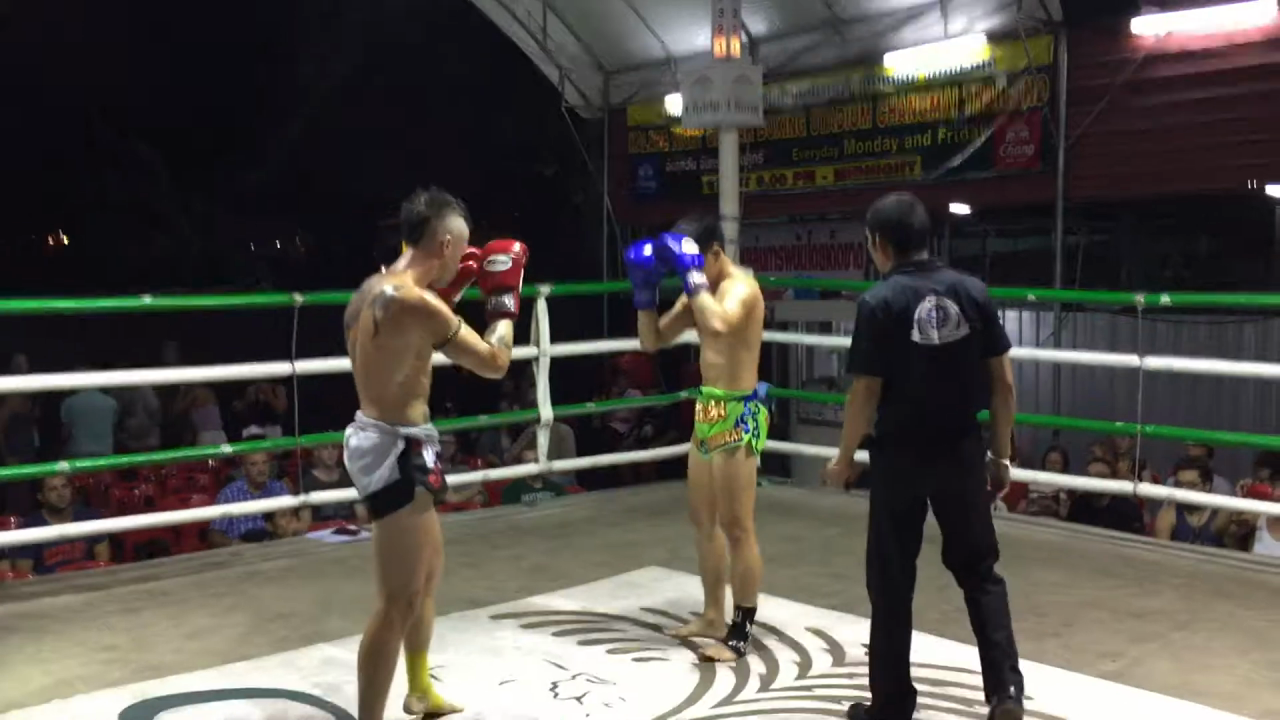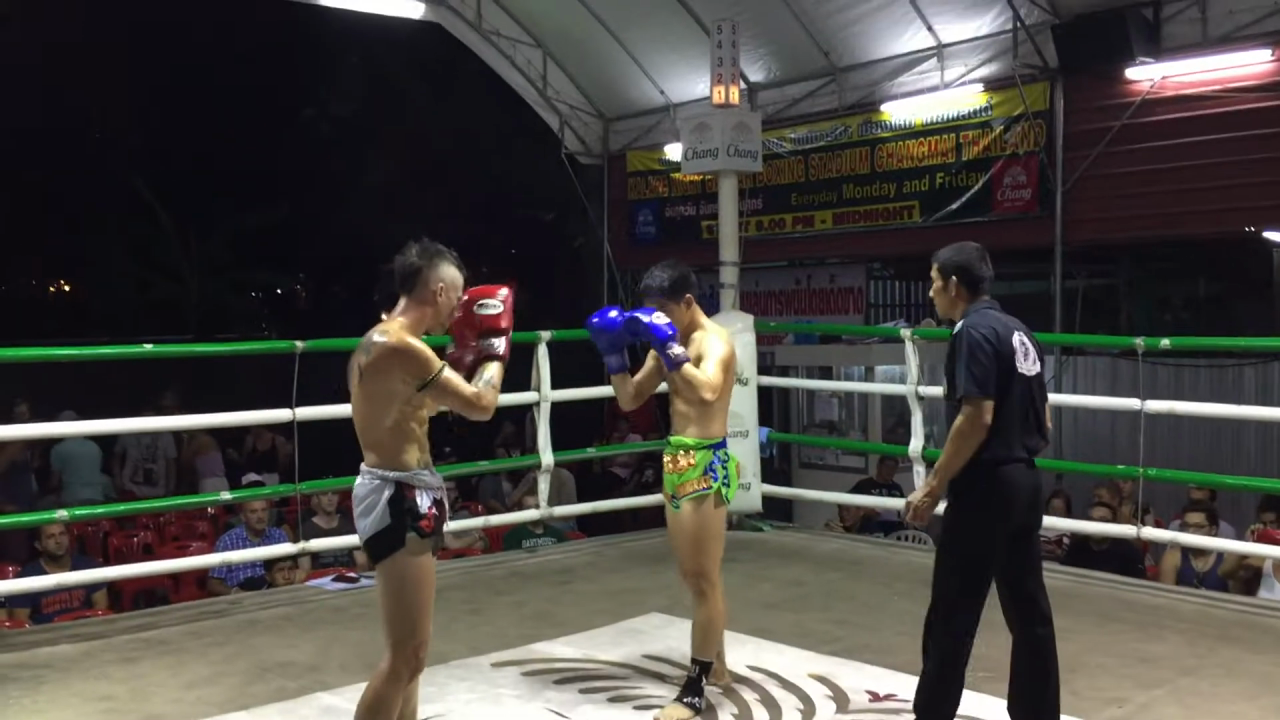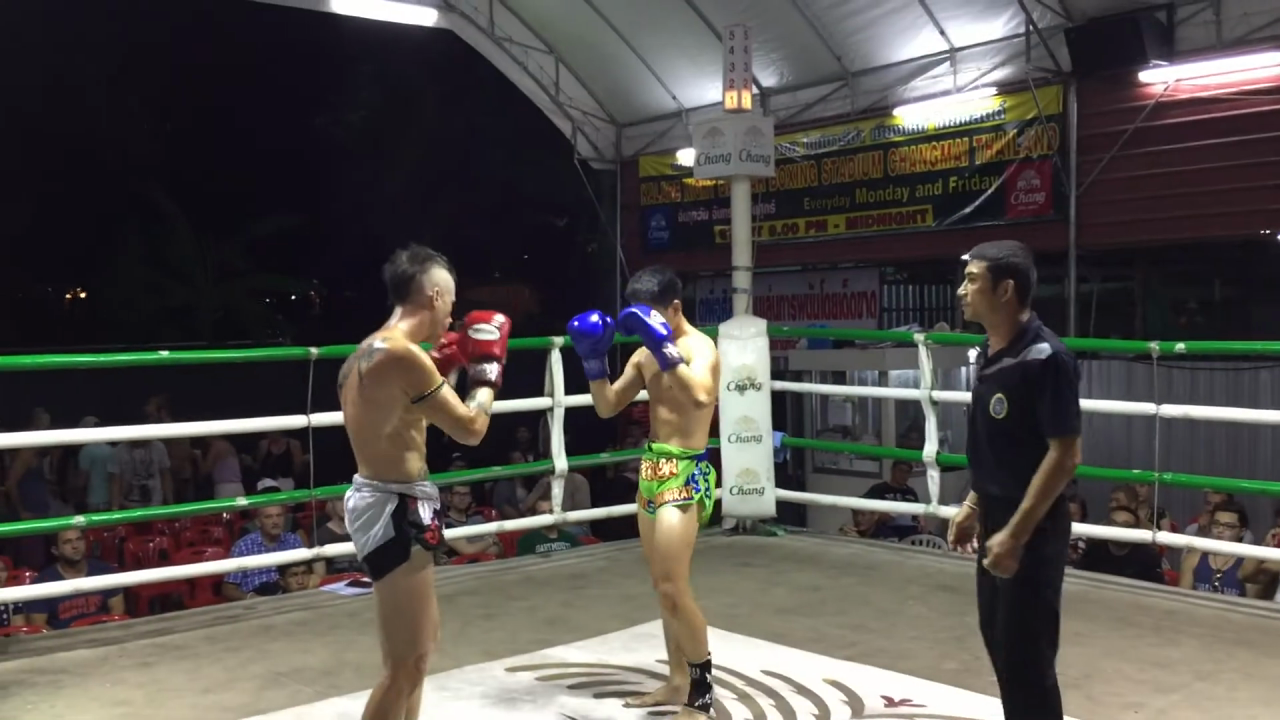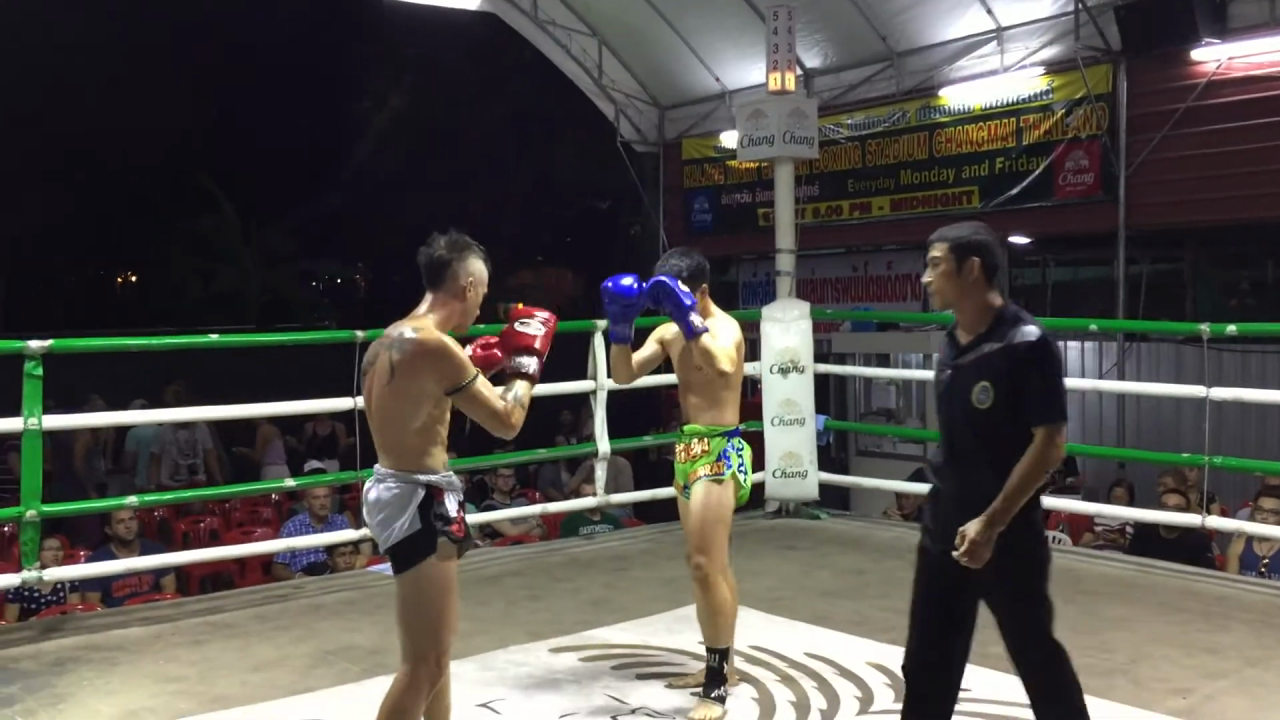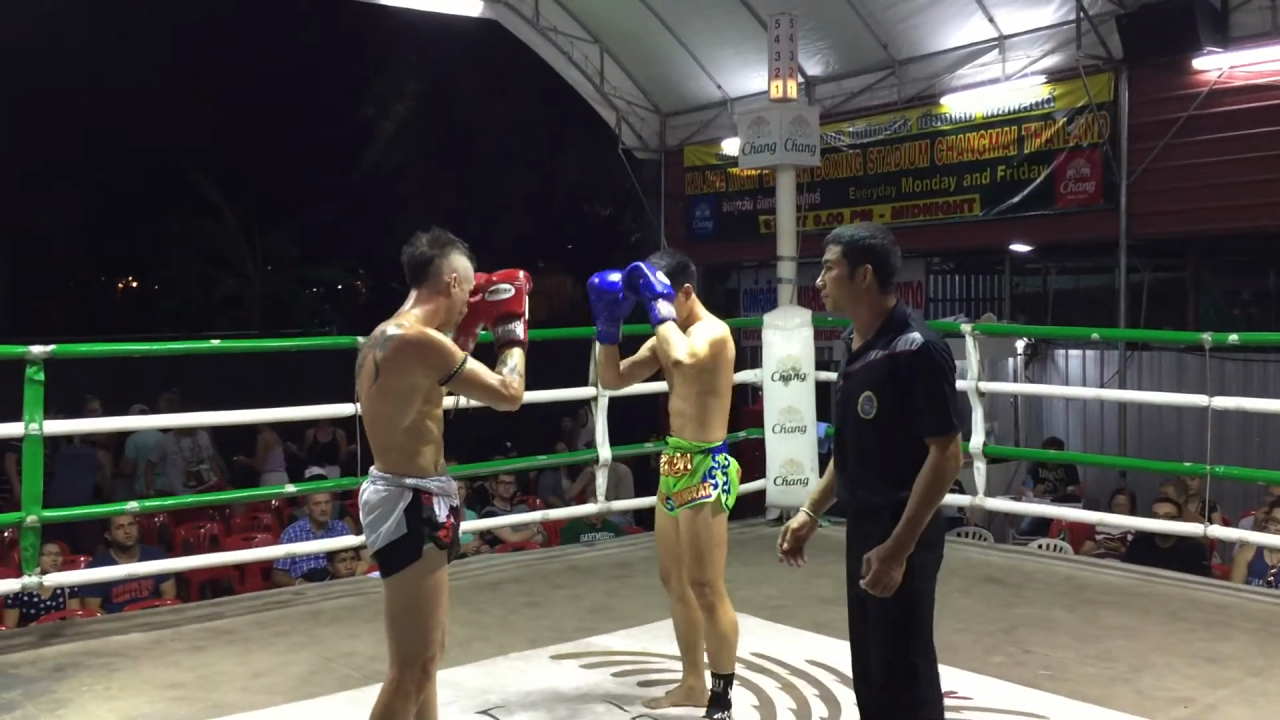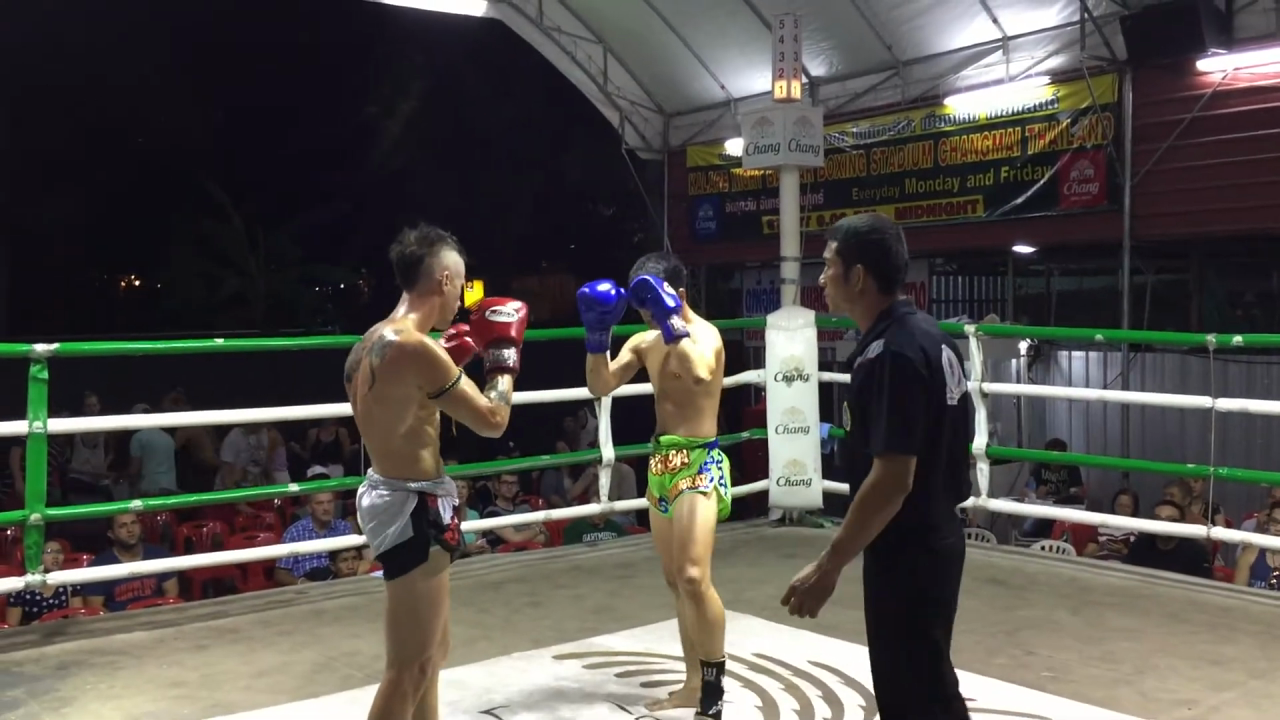
dt=0.7s
person 1, frame 1
left shoulder: (879, 302)
right shoulder: (972, 291)
left elbow: (865, 395)
right elbow: (1003, 383)
left wrist: (844, 456)
right wrist: (1001, 451)
left hip: (901, 457)
right hip: (961, 452)
left knee: (891, 581)
right knee: (978, 570)
person 1, frame 2
left shoulder: (971, 331)
right shoulder: (1017, 331)
left elbow: (977, 418)
right elbow: (1041, 420)
left wrist: (932, 487)
left hip: (987, 486)
right hip: (1024, 482)
left knee: (951, 614)
right knee: (1029, 611)
person 1, frame 3
left shoulder: (1045, 357)
right shoulder: (992, 351)
left elbow: (1064, 454)
left wrist: (1017, 533)
right wrist: (973, 504)
left hip: (1031, 527)
right hip: (998, 518)
left knee: (1025, 650)
right knee: (1000, 634)
person 1, frame 4
left shoulder: (1026, 343)
right shoulder: (951, 344)
left elbow: (1049, 444)
left wrist: (991, 522)
left hip: (1004, 530)
right hip: (945, 524)
left knee: (1036, 654)
right knee: (927, 660)
person 1, frame 5
left shoulder: (916, 349)
right shoulder: (855, 346)
left elbow: (946, 455)
left wrist: (898, 547)
right wrist: (811, 512)
left hip: (900, 542)
right hip: (864, 533)
right knee: (871, 679)
person 1, frame 6
left shoulder: (891, 354)
right shoulder: (926, 334)
left elbow: (892, 478)
left wrist: (827, 567)
left hip: (908, 551)
right hip: (934, 538)
right knee: (929, 679)
person 2, frame 1
left shoulder: (372, 289)
right shoulder: (415, 302)
right elbow: (494, 362)
left wrist: (450, 291)
right wrist: (505, 297)
left hip: (378, 439)
right hip: (398, 451)
left knee: (428, 568)
right knee: (399, 599)
person 2, frame 2
left shoulder: (378, 341)
right shoulder: (402, 348)
left elbow: (420, 399)
right elbow: (480, 405)
left wrist: (466, 339)
right wrist: (496, 337)
left hip: (397, 494)
right hip: (399, 500)
left knee: (411, 646)
right knee: (406, 654)
person 2, frame 3
left shoulder: (370, 351)
right shoulder: (403, 355)
right elbow: (471, 429)
left wrist: (443, 372)
right wrist: (487, 366)
left hip: (381, 501)
right hip: (395, 510)
left knee: (422, 638)
right knee: (405, 665)
person 2, frame 4
left shoulder: (389, 339)
right shoulder: (434, 346)
right elbow: (506, 421)
left wrist: (470, 366)
right wrist: (526, 359)
left hip: (395, 490)
right hip: (419, 502)
left knee: (441, 634)
right knee: (425, 660)
person 2, frame 5
left shoulder: (384, 337)
right shoulder: (418, 340)
right elbow: (508, 394)
left wrist: (468, 326)
right wrist: (511, 322)
left hip: (406, 499)
right hip: (412, 505)
left knee: (429, 649)
right knee: (413, 667)
person 2, frame 6
left shoulder: (374, 341)
right shoulder: (414, 348)
right elbow: (492, 421)
left wrist: (449, 360)
right wrist: (503, 349)
left hip: (396, 499)
right hip: (414, 509)
left knee: (430, 649)
right knee: (408, 668)
person 3, frame 1
left shoulder: (742, 289)
right shoulder: (701, 292)
left elbow: (717, 325)
right elbow: (652, 341)
left wrist: (692, 274)
right wrist: (643, 290)
left hip: (737, 414)
right hip: (708, 411)
left knee: (736, 527)
right knee: (703, 518)
left ankle: (740, 633)
right ankle: (713, 615)
person 3, frame 2
left shoulder: (715, 341)
right shoulder: (666, 343)
left elbow: (708, 395)
right elbow: (629, 400)
left wrist: (670, 348)
right wrist: (614, 352)
left hip: (706, 465)
right hip: (677, 461)
left knee: (702, 579)
right knee: (694, 573)
right ankle: (714, 664)
person 3, frame 3
left shoulder: (700, 347)
right shoulder: (644, 355)
left elbow: (701, 396)
right elbow: (606, 407)
left wrist: (665, 346)
right wrist: (593, 359)
left hip: (685, 473)
right hip: (653, 470)
left knee: (672, 588)
right knee: (664, 585)
right ankle: (678, 681)
person 3, frame 4
left shoulder: (724, 327)
right shoulder: (669, 333)
left elbow: (724, 367)
right elbow: (622, 374)
left wrist: (689, 316)
right wrist: (620, 324)
left hip: (720, 452)
right hip: (688, 451)
left knee: (706, 565)
right knee: (711, 564)
right ankle: (718, 664)
person 3, frame 5
left shoulder: (712, 332)
right shoulder: (667, 338)
left elbow: (682, 358)
right elbow: (611, 380)
left wrist: (659, 304)
right wrist: (608, 324)
left hip: (705, 467)
right hip: (675, 465)
left knee: (706, 590)
right knee: (675, 581)
person 3, frame 6
left shoulder: (703, 334)
right shoulder: (644, 342)
left elbow: (700, 375)
right elbow: (599, 385)
left wrist: (669, 320)
right wrist: (597, 331)
left hip: (698, 464)
right hip: (660, 464)
left knee: (694, 578)
right knee: (676, 582)
